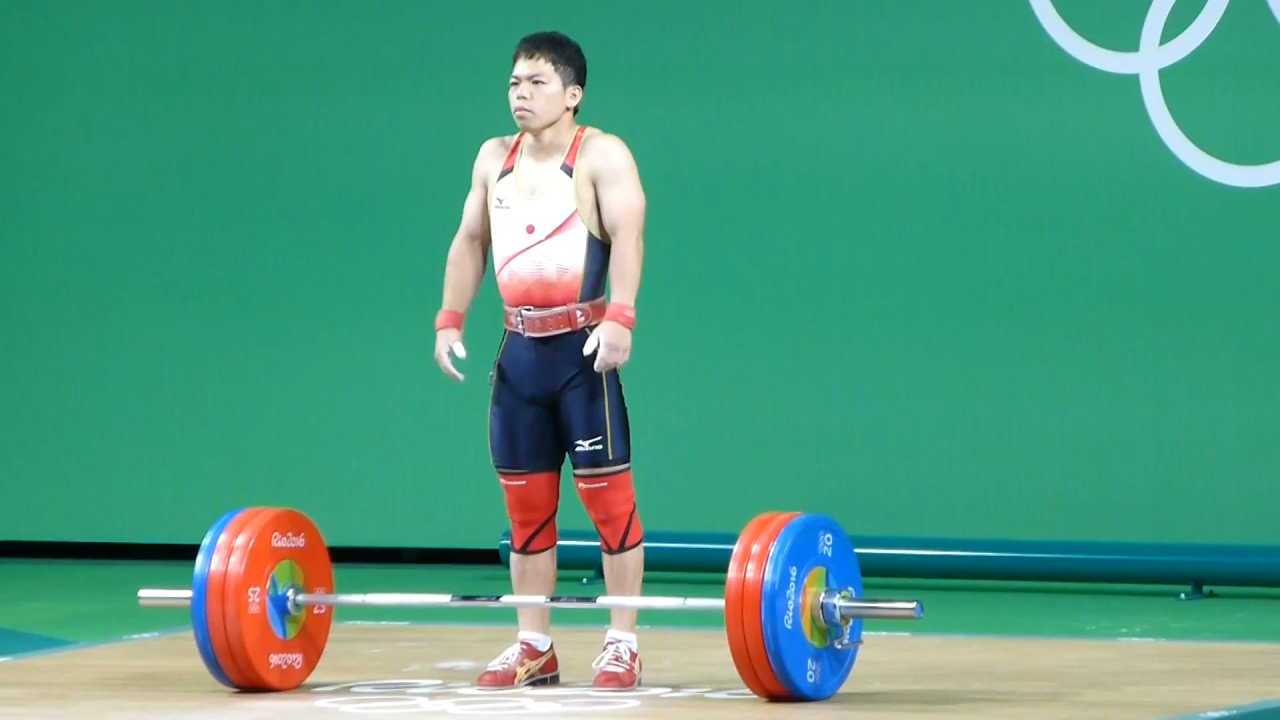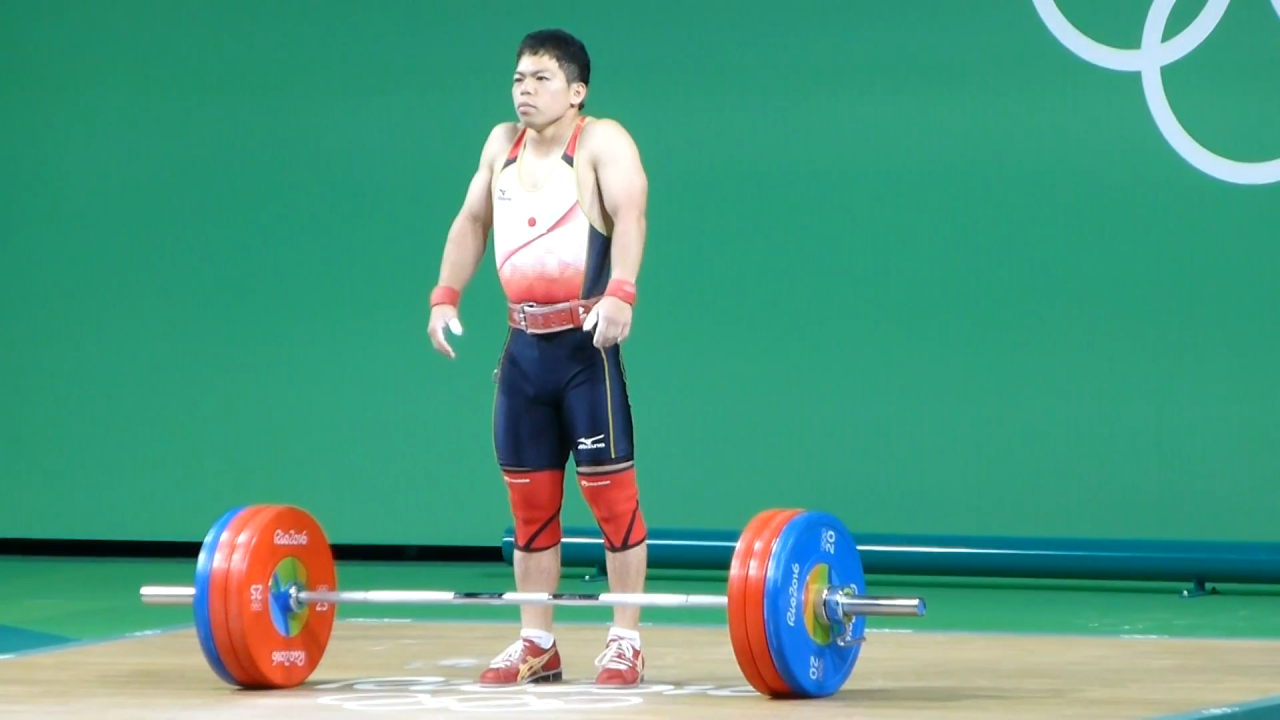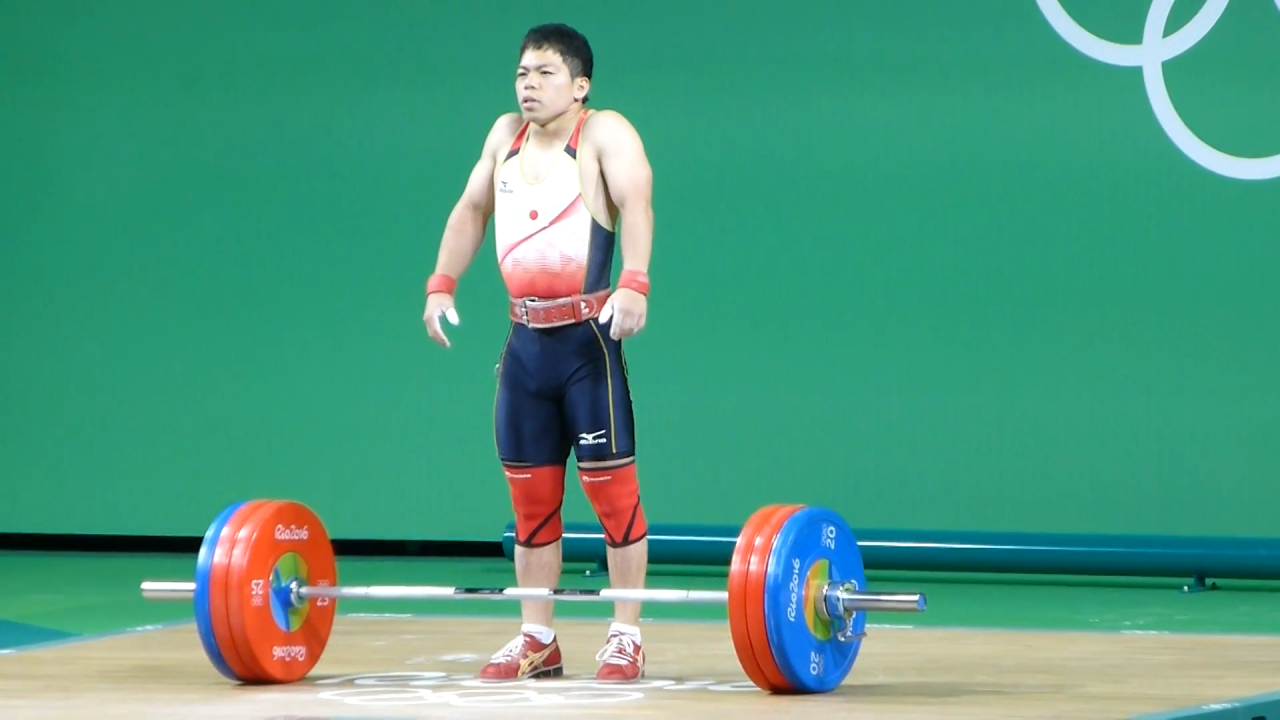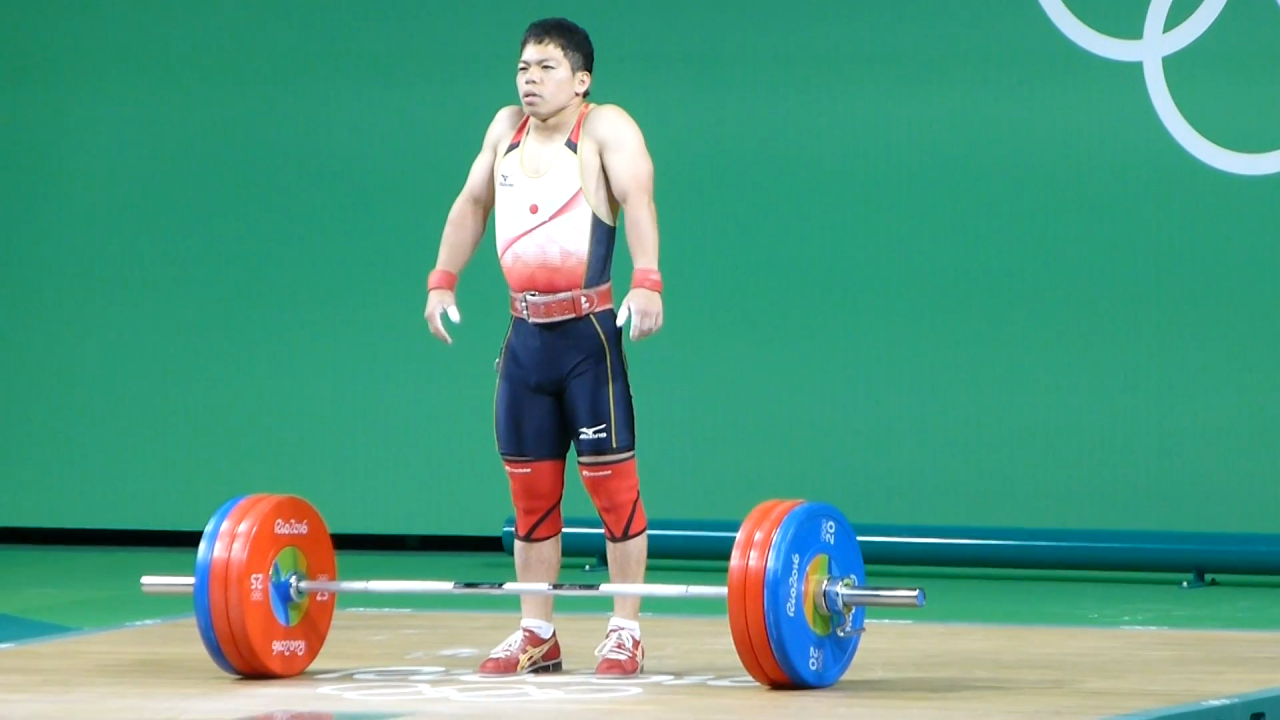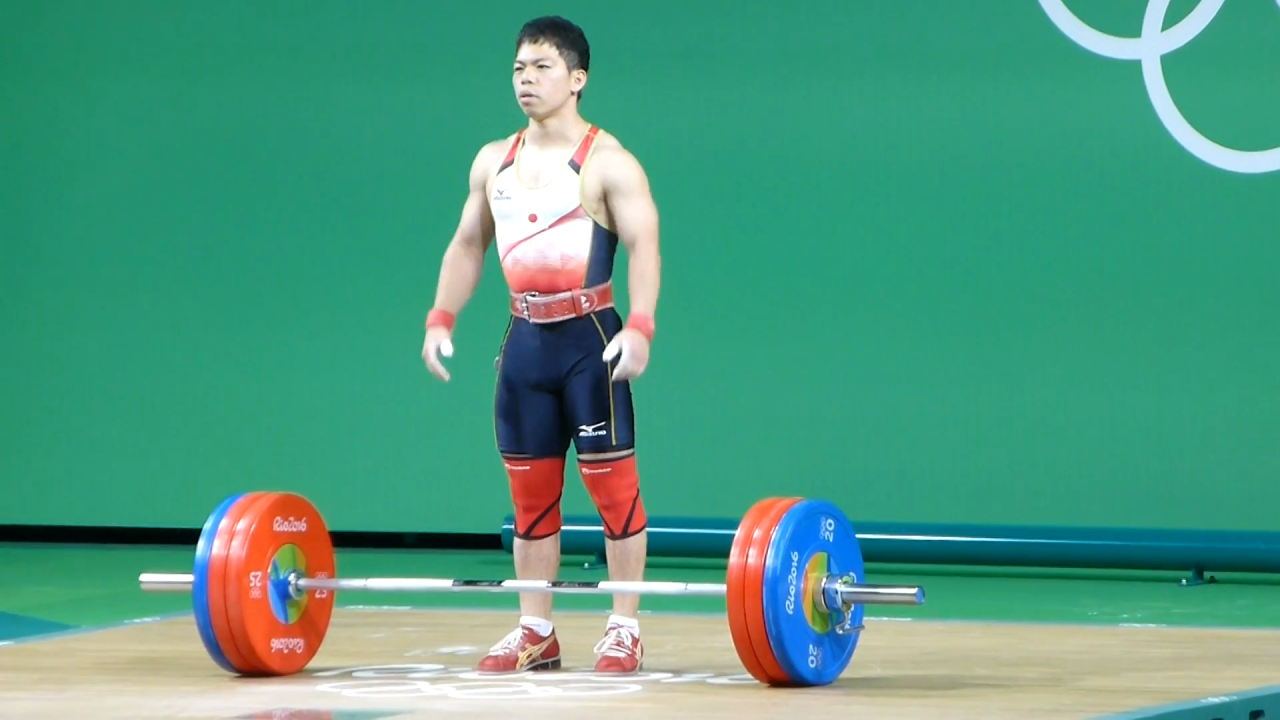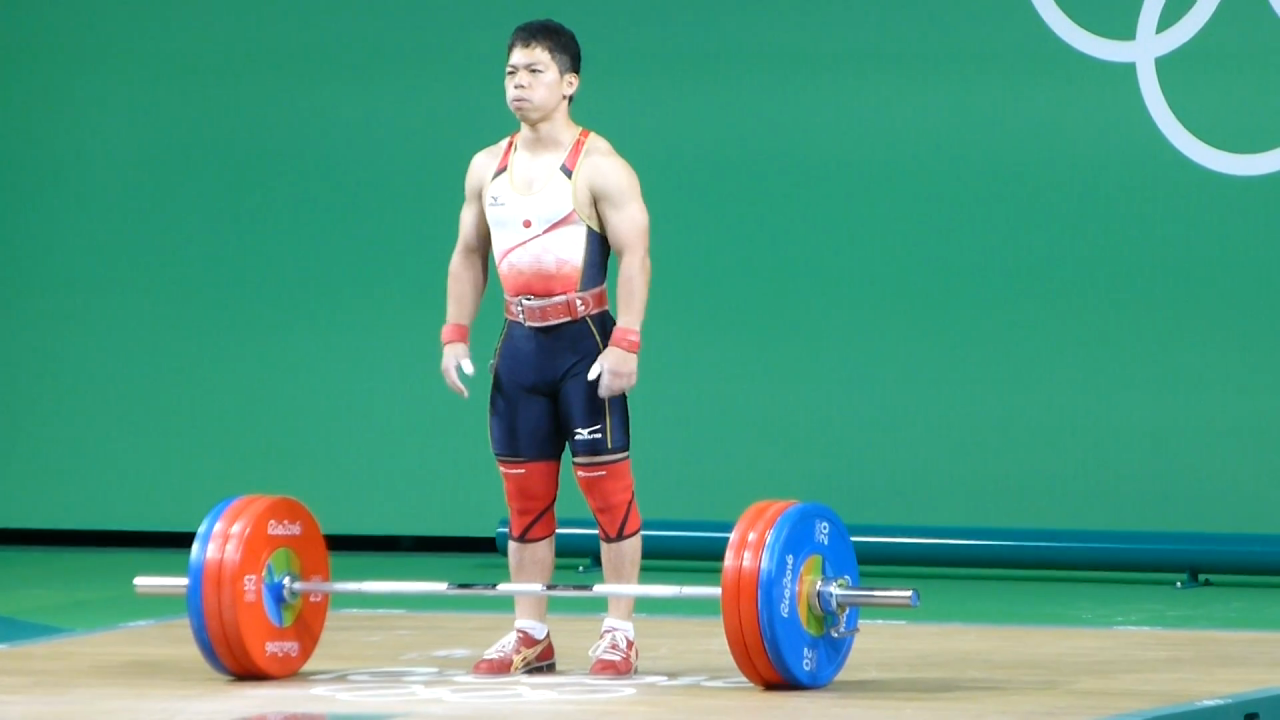
dt=0.2s
person 1, frame 1
left shoulder: (601, 154)
right shoulder: (493, 158)
left elbow: (627, 236)
right elbow: (469, 241)
left wrist: (620, 317)
right wrist: (451, 320)
left hip: (580, 348)
right hip: (518, 351)
left knee: (607, 495)
right knee: (525, 503)
left ankle: (622, 645)
right ankle: (533, 645)
person 1, frame 2
left shoulder: (603, 141)
right shoulder: (502, 144)
left elbow: (630, 216)
right elbow: (471, 221)
left wrist: (620, 292)
right wrist: (445, 297)
left hip: (584, 348)
right hip: (522, 346)
left knee: (611, 493)
right knee: (529, 501)
left ankle: (625, 642)
right ankle: (536, 642)
person 1, frame 3
left shoulder: (606, 134)
right shoulder: (507, 134)
left elbow: (637, 206)
right elbow: (471, 208)
left wrist: (634, 283)
right wrist: (441, 284)
left hip: (587, 340)
right hip: (524, 341)
left knee: (612, 488)
right knee: (531, 497)
left ankle: (626, 636)
right ankle: (537, 638)
person 1, frame 4
left shoulder: (607, 128)
right shoulder: (507, 129)
left elbow: (639, 200)
right elbow: (471, 204)
left wrist: (647, 281)
right wrist: (441, 281)
left hip: (588, 334)
right hip: (524, 336)
left knee: (611, 483)
right knee: (530, 491)
left ankle: (625, 632)
right ankle: (535, 632)
person 1, frame 5
left shoulder: (606, 158)
right shoulder: (494, 158)
left elbow: (644, 243)
right elbow: (469, 241)
left wrist: (639, 327)
right wrist: (440, 319)
left hip: (588, 336)
right hip: (524, 338)
left knee: (611, 482)
right knee: (530, 490)
left ankle: (624, 629)
right ankle: (536, 630)
person 1, frame 6
left shoulder: (599, 165)
right shoulder: (486, 166)
left elbow: (633, 254)
right elbow: (469, 253)
left wrist: (624, 343)
right wrist: (456, 335)
left hip: (583, 339)
right hip: (518, 342)
left knee: (606, 485)
right knee: (524, 493)
left ankle: (618, 631)
right ankle: (529, 632)
